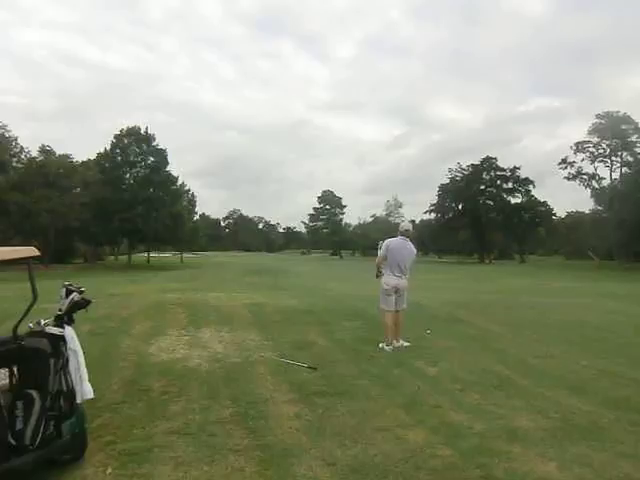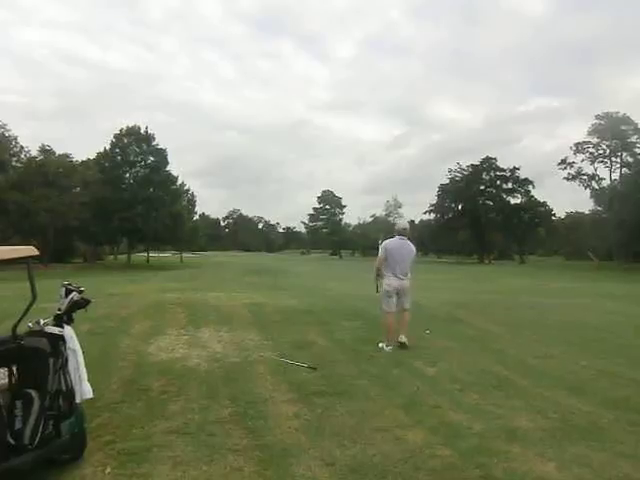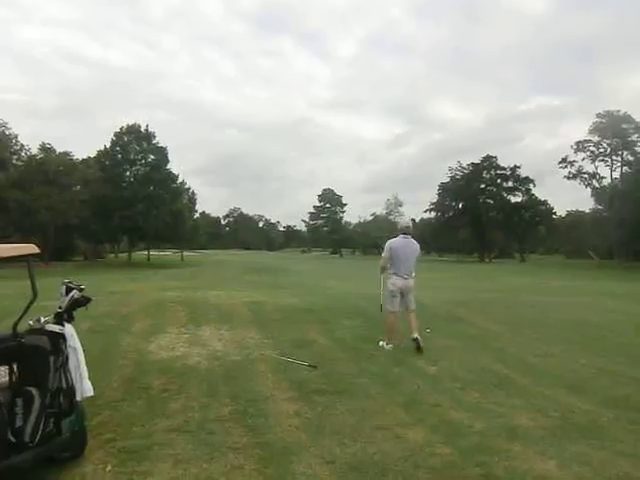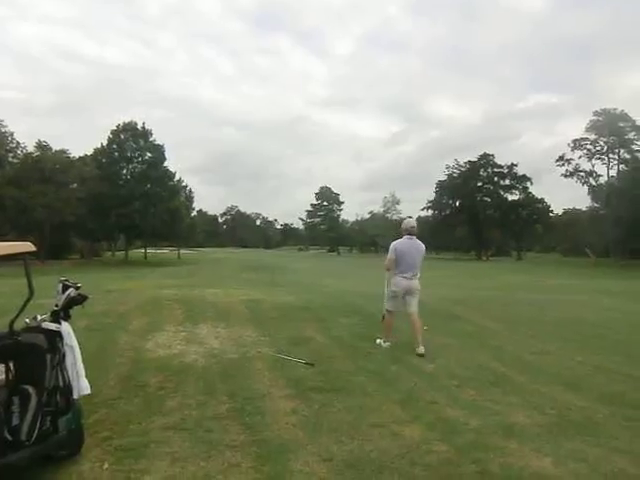
dt=0.2s
person 1, frame 1
left shoulder: (389, 242)
right shoulder: (413, 249)
left elbow: (378, 262)
left wrist: (378, 271)
left hip: (388, 280)
right hip: (402, 281)
left knee: (388, 312)
right knee: (399, 311)
left ankle: (388, 343)
right ankle: (397, 340)
person 1, frame 2
left shoulder: (387, 243)
right shoulder: (412, 247)
left elbow: (378, 265)
left wrist: (377, 274)
left hip: (390, 281)
right hip: (405, 282)
left knee: (390, 313)
right knee: (405, 310)
left ankle: (388, 344)
right ankle: (403, 336)
person 1, frame 3
left shoulder: (391, 243)
right shoulder: (416, 245)
left elbow: (383, 264)
left wrist: (382, 270)
left hip: (394, 281)
right hip: (409, 281)
left knee: (392, 312)
right knee: (411, 310)
left ankle: (389, 342)
right ankle: (415, 335)
person 1, frame 4
left shoulder: (396, 244)
right shoulder: (421, 246)
left elbow: (388, 266)
left wrist: (388, 265)
left hip: (398, 281)
right hip: (414, 282)
left knee: (390, 312)
right knee: (414, 313)
left ankle: (386, 340)
right ankle: (420, 346)
